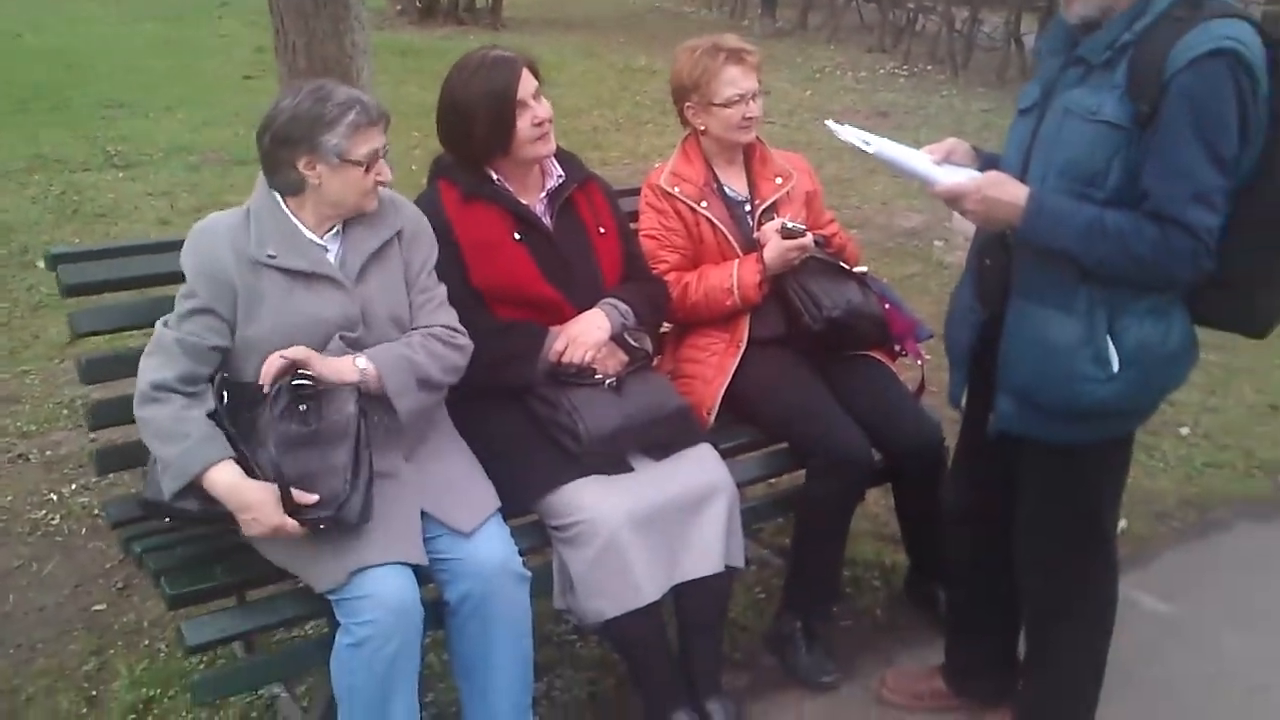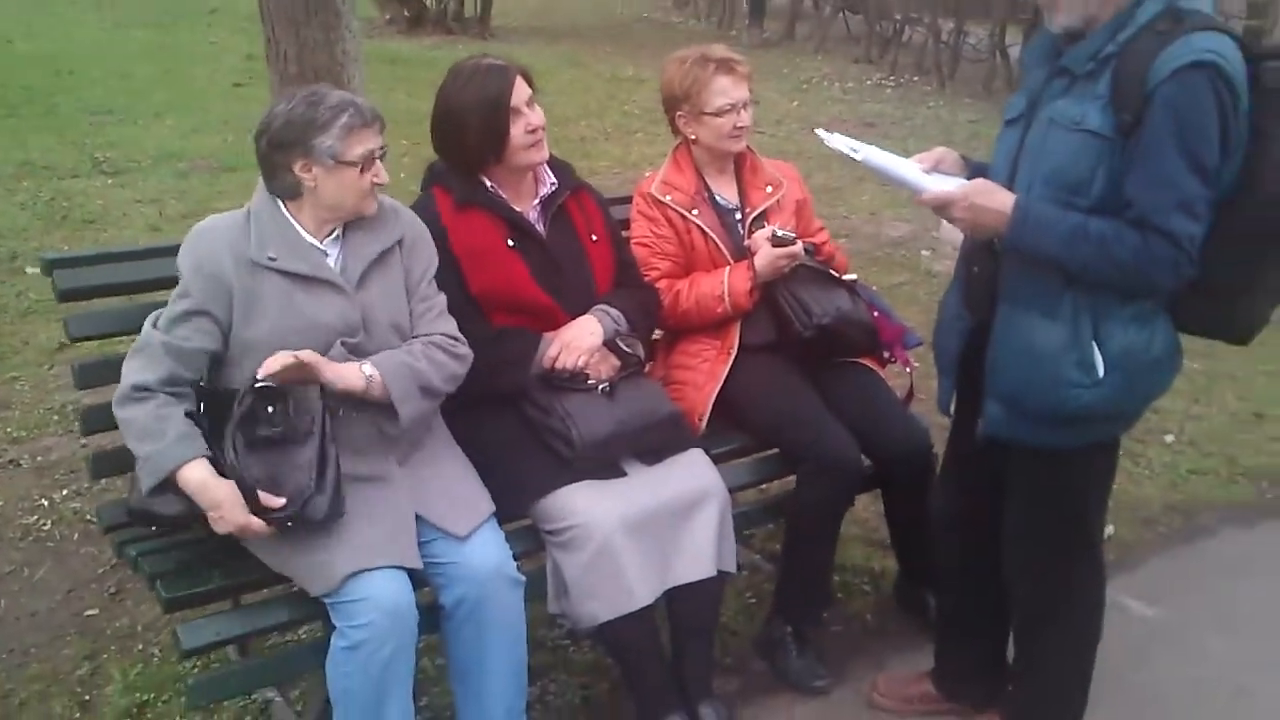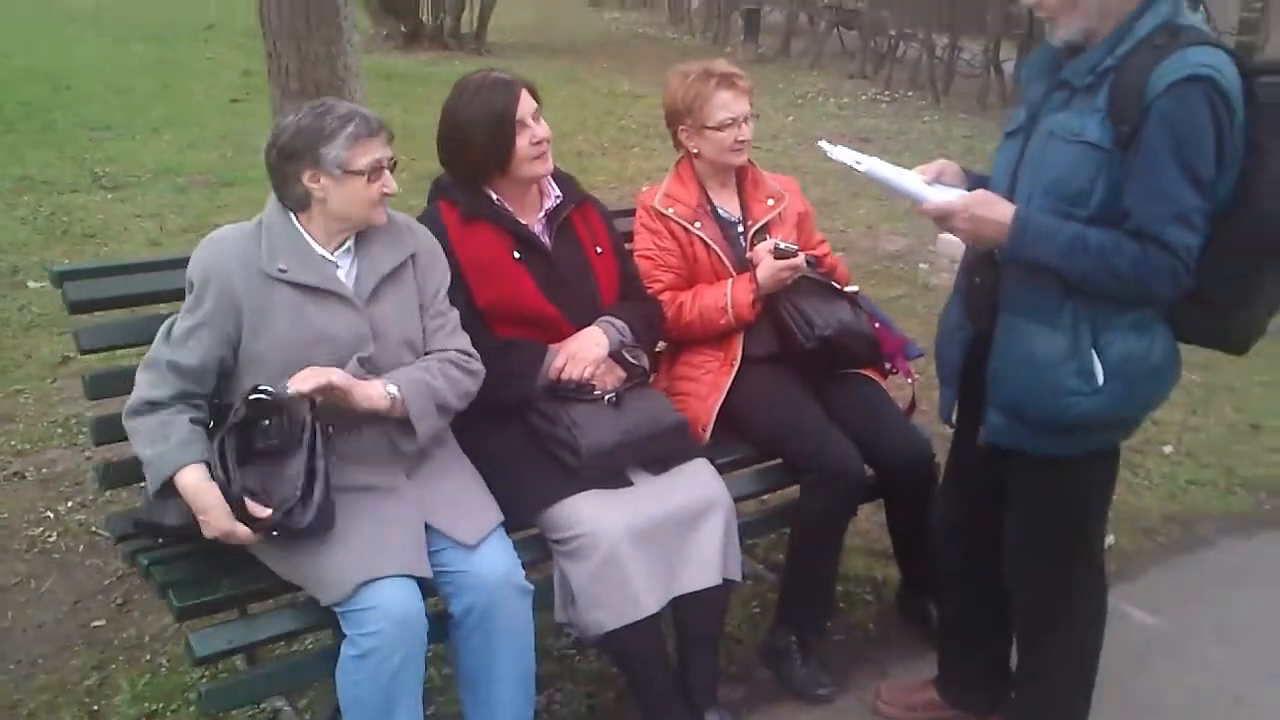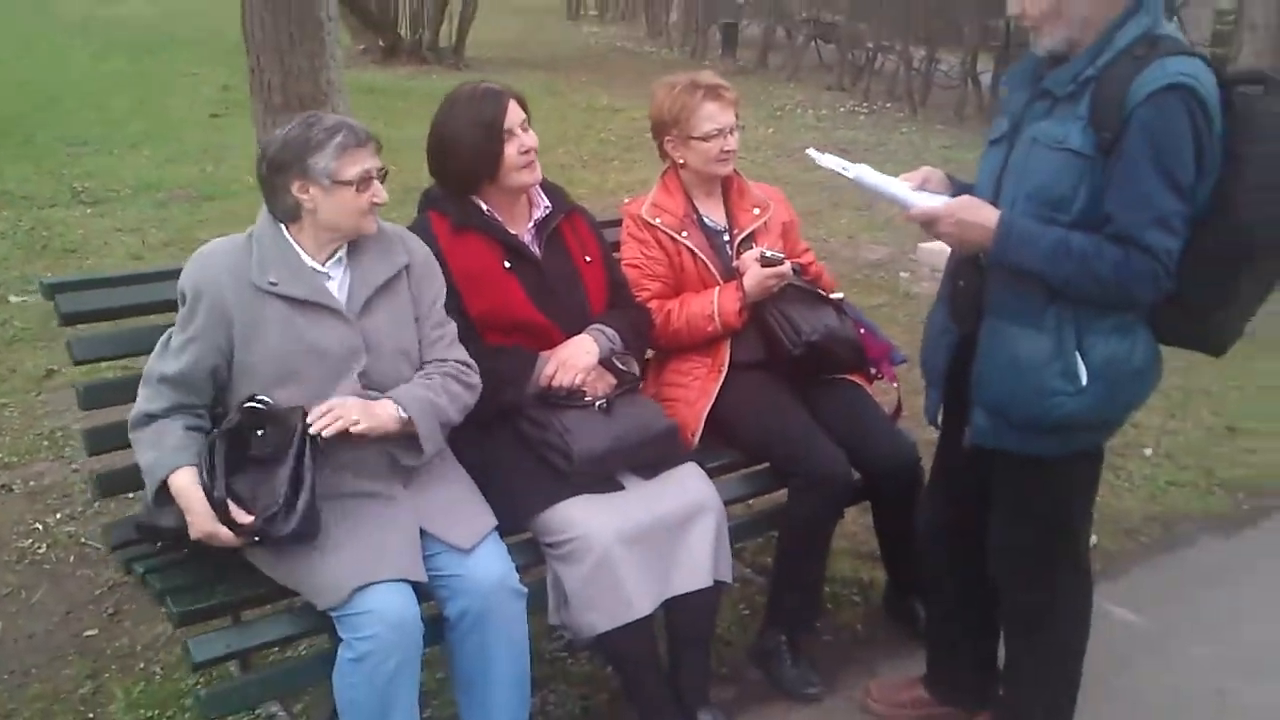
dt=0.1s
person 1, frame 1
left shoulder: (1202, 58)
left elbow: (1181, 247)
left wrist: (1029, 211)
right wrist: (983, 165)
left hip: (1084, 362)
right hip: (1007, 335)
left knee: (1062, 554)
right knee: (978, 518)
person 1, frame 2
left shoulder: (1184, 69)
left elbow: (1164, 254)
left wrist: (1014, 219)
right wrist: (970, 174)
left hip: (1071, 369)
right hip: (995, 344)
left knee: (1049, 558)
right knee: (966, 524)
person 1, frame 3
left shoulder: (1181, 82)
right shoulder: (1064, 61)
left elbow: (1162, 265)
left wrist: (1016, 230)
right wrist: (972, 185)
left hip: (1071, 376)
right hip: (997, 352)
left knee: (1049, 565)
right knee: (967, 530)
person 1, frame 4
left shoulder: (1161, 90)
right shoulder: (1046, 71)
left elbow: (1143, 268)
left wrist: (999, 235)
right wrist: (957, 193)
left hip: (1055, 379)
right hip: (983, 356)
left knee: (1035, 564)
right knee: (952, 531)
person 2, frame 1
left shoulder: (583, 187)
right shoulder: (441, 213)
left elbow: (648, 286)
left wrist: (607, 316)
right wrist: (556, 345)
left hip: (609, 382)
right hip: (510, 399)
left knee: (708, 482)
right knee: (601, 514)
person 2, frame 2
left shoulder: (575, 195)
right shoulder: (436, 219)
left elbow: (641, 293)
left wrist: (600, 322)
right wrist: (550, 351)
left hip: (601, 387)
right hip: (503, 405)
left knee: (700, 487)
right knee: (595, 518)
person 2, frame 3
left shoulder: (579, 207)
right shoulder: (443, 232)
left elbow: (644, 305)
left wrist: (604, 334)
right wrist: (556, 361)
left hip: (605, 397)
right hip: (510, 417)
left knee: (704, 497)
right knee: (600, 527)
person 2, frame 4
left shoulder: (567, 217)
right shoulder: (434, 243)
left elbow: (633, 314)
left wrist: (595, 342)
right wrist: (546, 368)
left hip: (596, 402)
right hip: (502, 423)
left knee: (695, 501)
right knee: (594, 531)
person 3, frame 1
left shoulder: (791, 170)
right shoulder: (667, 192)
left elbow: (837, 246)
right elbow: (670, 293)
left wrist: (814, 252)
right wrist: (760, 266)
right hip: (734, 346)
left knee: (919, 437)
right knee: (844, 452)
left ankle: (932, 575)
right ankle: (798, 622)
person 3, frame 2
left shoulder: (781, 179)
right shoulder: (658, 200)
left elbow: (826, 253)
right elbow: (662, 301)
left wrist: (804, 260)
right wrist: (750, 273)
left hip: (804, 334)
right hip: (724, 353)
left knee: (908, 442)
right knee: (835, 457)
left ankle: (921, 581)
right ankle: (789, 626)
person 3, frame 3
left shoulder: (782, 192)
right shoulder: (660, 212)
left elbow: (827, 266)
right elbow: (664, 313)
left wrist: (805, 272)
right wrist: (753, 286)
right hip: (727, 364)
left knee: (910, 453)
right knee: (838, 466)
left ankle: (922, 589)
right ankle: (793, 634)
person 3, frame 4
left shoulder: (767, 202)
right shoulder: (648, 222)
left elbow: (811, 273)
right elbow: (653, 321)
left wrist: (792, 280)
right wrist: (740, 294)
right hip: (715, 371)
left knee: (895, 456)
right knee: (826, 471)
left ankle: (909, 591)
right ankle: (782, 635)
person 4, frame 1
left shoulder: (399, 222)
right shoulder: (223, 248)
left elbow: (447, 344)
right elbow: (166, 389)
left wrist: (344, 368)
right wrist: (234, 488)
left hip: (412, 438)
left knee: (493, 567)
right knee: (385, 599)
person 4, frame 2
left shoulder: (398, 228)
right shoulder: (221, 251)
left elbow: (447, 351)
right elbow: (148, 389)
left wrist: (348, 375)
right wrist: (207, 486)
left hip: (408, 445)
left knee: (489, 573)
right knee: (380, 602)
person 4, frame 3
left shoulder: (409, 242)
right shoulder: (231, 262)
left elbow: (457, 363)
right elbow: (164, 397)
left wrist: (376, 392)
right wrist: (198, 488)
left hip: (416, 454)
left knee: (498, 581)
right knee: (389, 610)
person 4, frame 4
left shoulder: (402, 253)
right shoulder: (223, 275)
left elbow: (456, 374)
right elbow: (164, 405)
left wrist: (385, 413)
right wrist: (191, 492)
left hip: (411, 463)
right hip: (305, 492)
left knee: (492, 585)
right knee: (385, 614)
